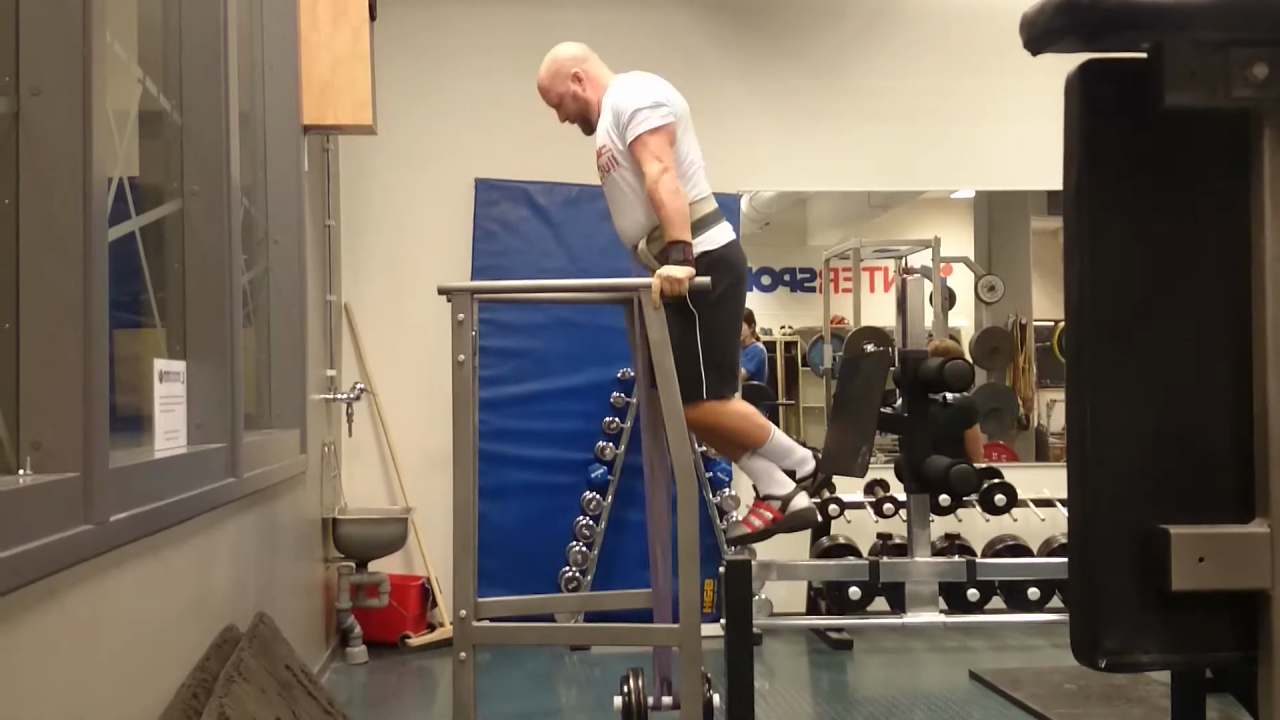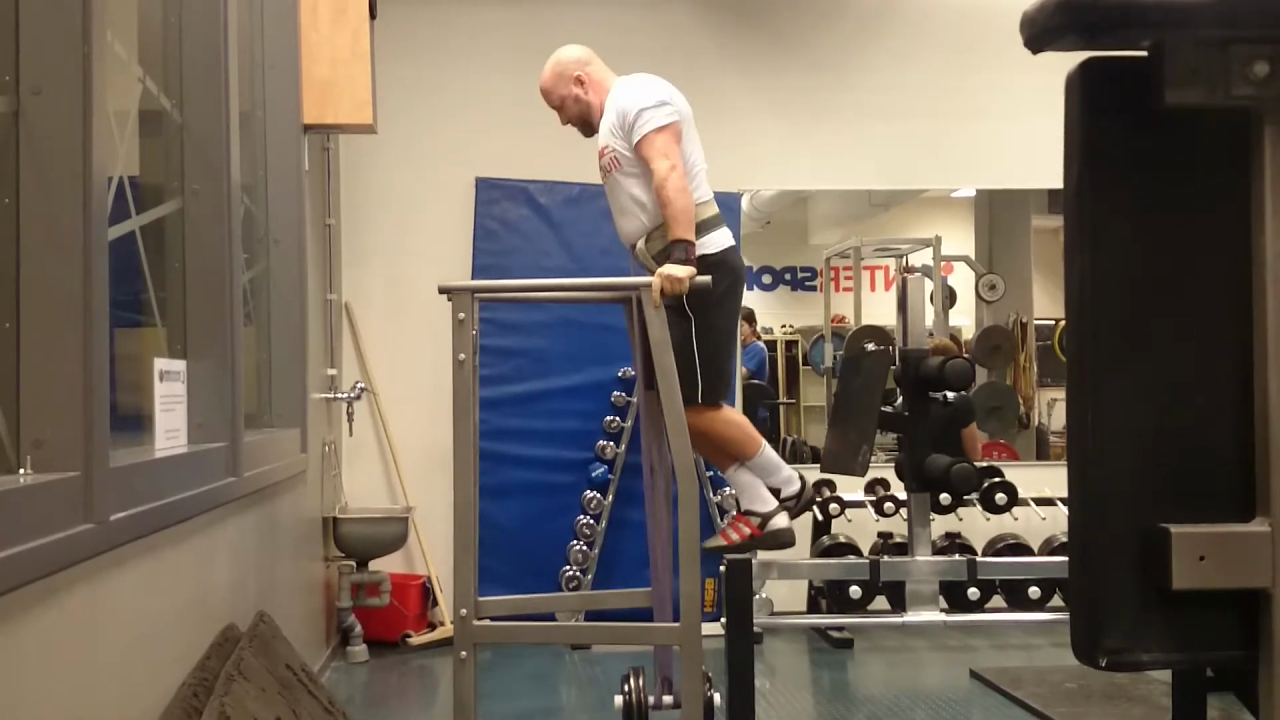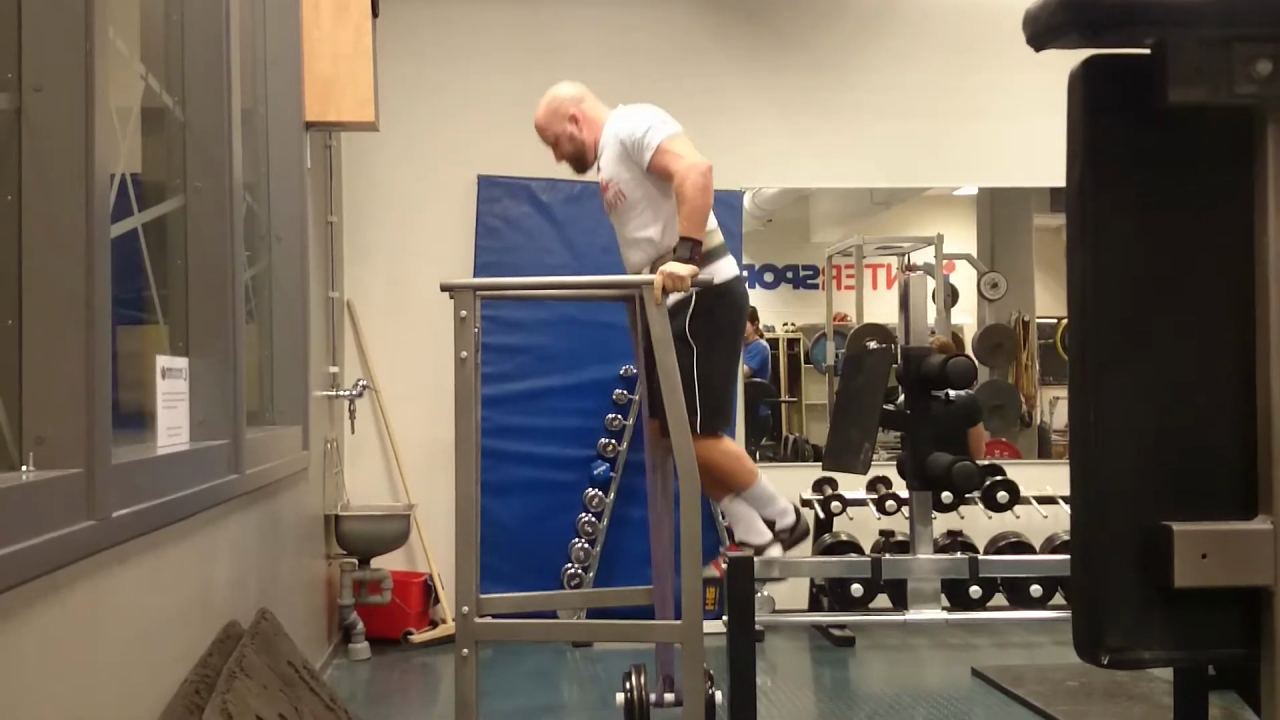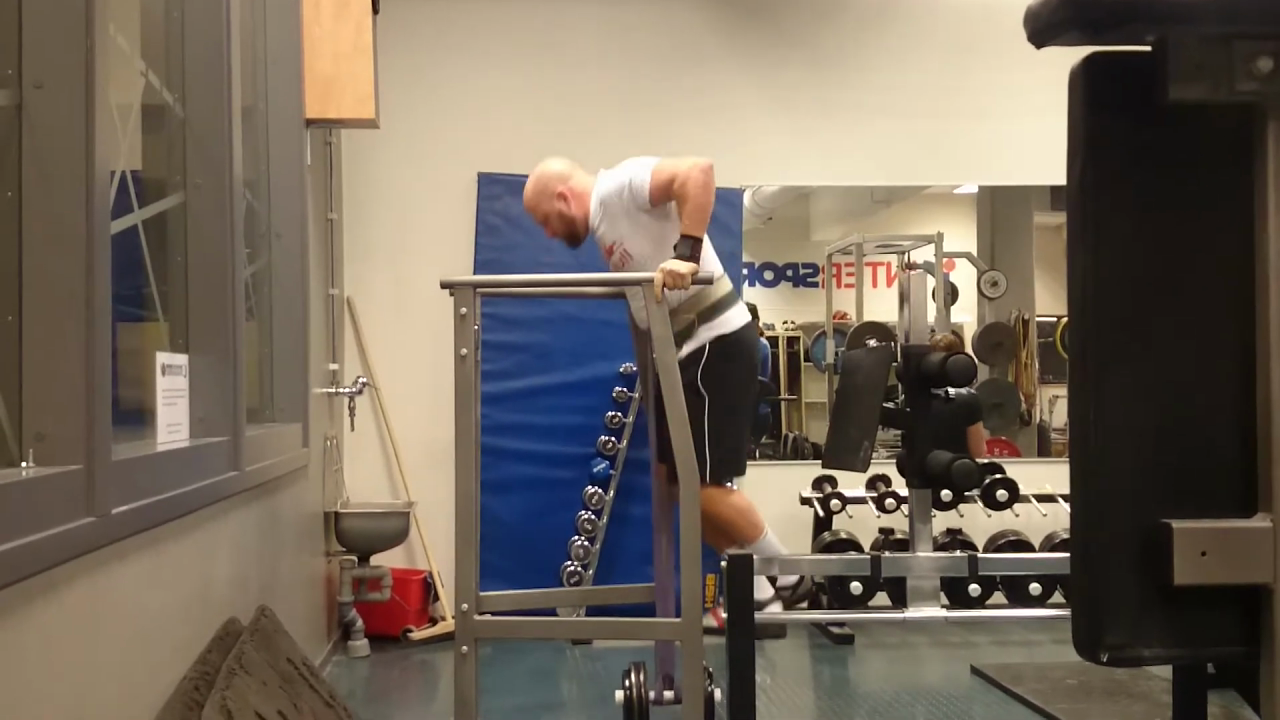
dt=0.3s
person 1, frame 1
left shoulder: (634, 94)
right shoulder: (614, 115)
left elbow: (662, 176)
left wrist: (679, 256)
left hip: (700, 263)
right hip: (676, 270)
left knee: (702, 400)
right knee: (685, 401)
left ankle: (799, 467)
right ankle: (780, 491)
person 1, frame 2
left shoulder: (638, 95)
right shoulder: (617, 117)
left elbow: (669, 174)
left wrist: (681, 254)
left hip: (697, 267)
right hip: (673, 274)
left knee: (696, 405)
right knee: (675, 404)
left ankle: (787, 487)
right ankle: (762, 508)
person 1, frame 3
left shoulder: (632, 128)
right shoulder: (613, 154)
left elbow: (695, 172)
left wrist: (683, 260)
left hip: (703, 295)
right hip: (676, 300)
left knee: (697, 435)
right knee: (667, 430)
left ankle: (782, 519)
right ankle: (755, 536)
person 1, frame 4
left shoulder: (621, 184)
right shoulder: (607, 214)
left elbow: (697, 171)
left wrist: (686, 252)
left hip: (714, 343)
right hip: (689, 347)
left knee: (704, 483)
right knee: (673, 476)
left ankle: (784, 575)
right ankle: (756, 594)
